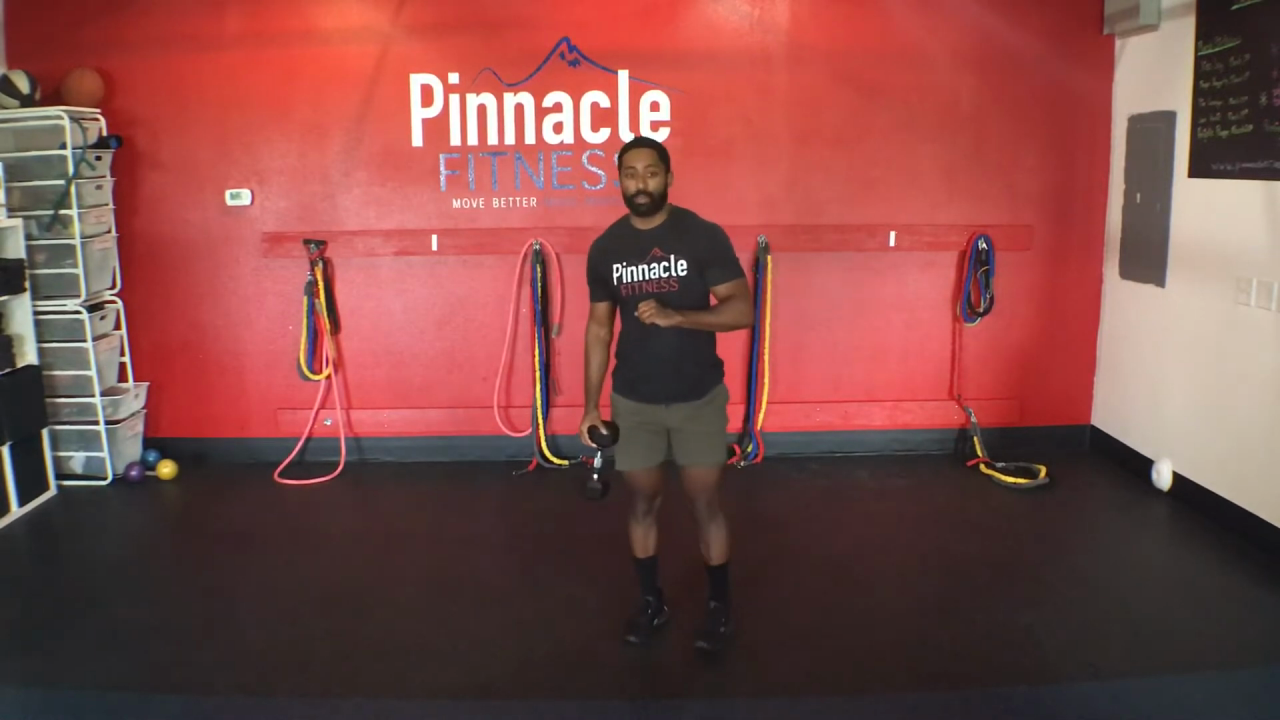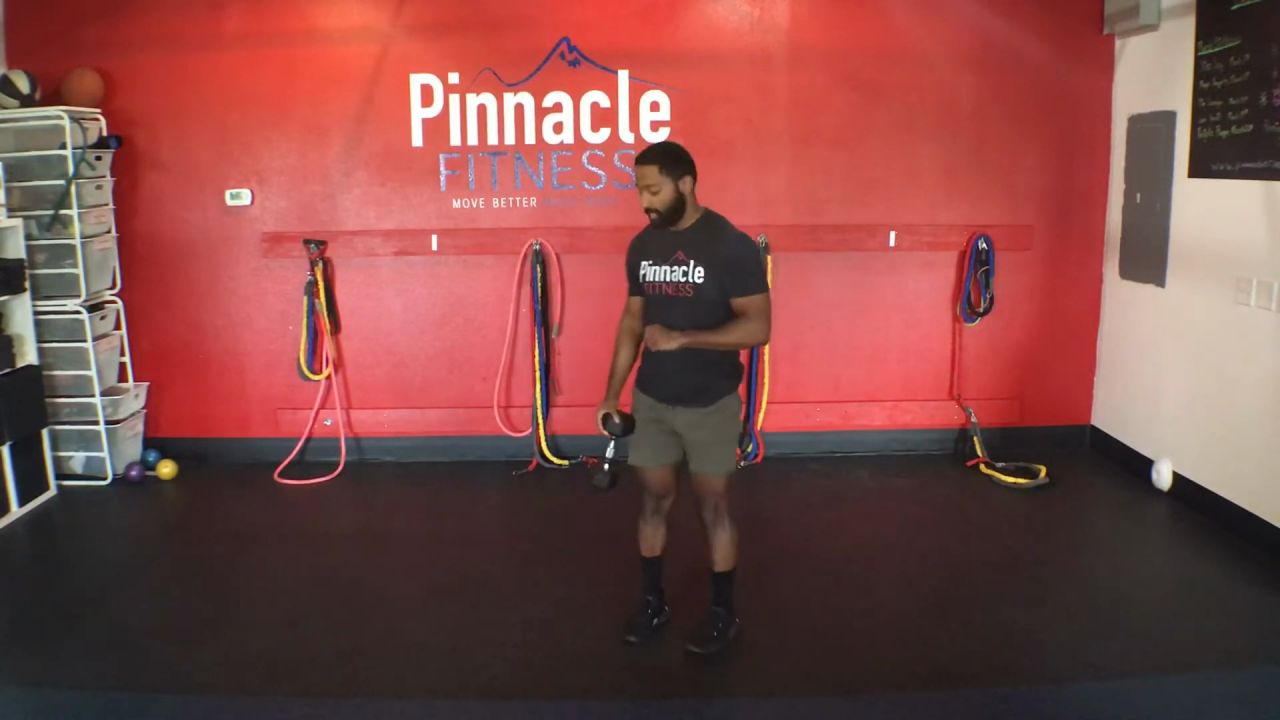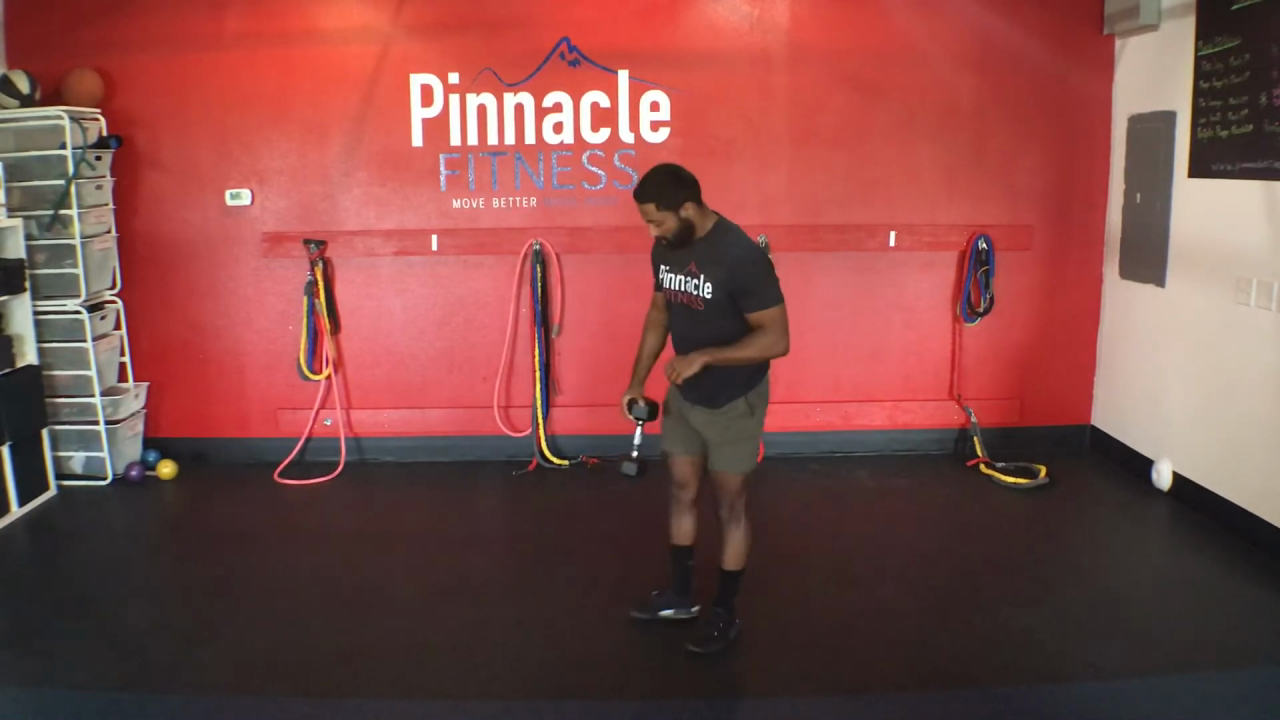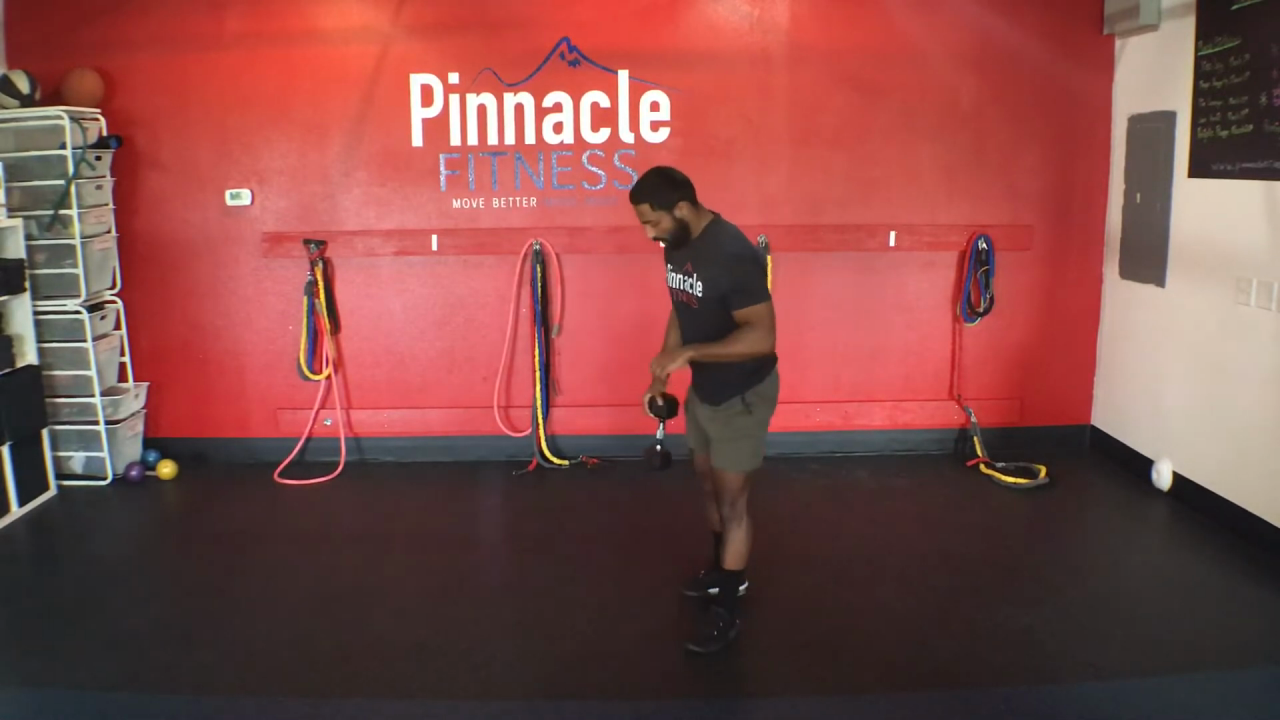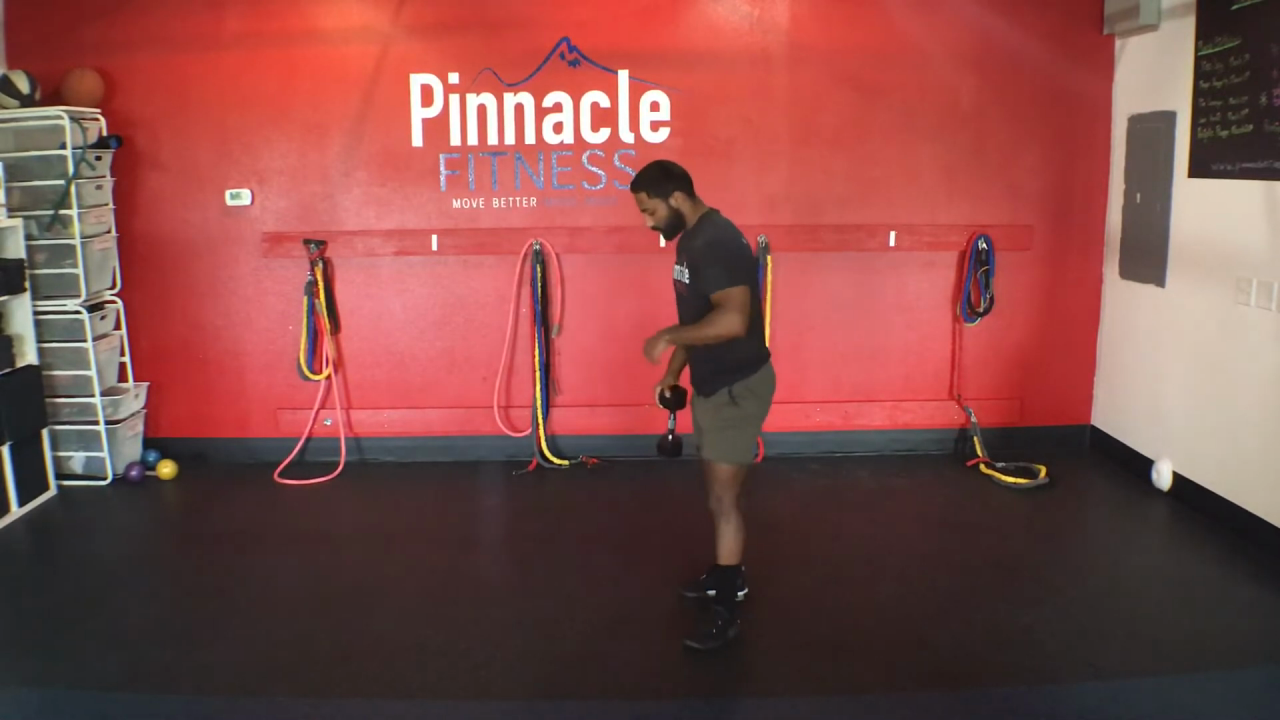
dt=0.3s
person 1, frame 1
left shoulder: (704, 237)
right shoulder: (605, 248)
left elbow: (742, 310)
right elbow: (599, 327)
left wrist: (674, 315)
right wrist: (591, 405)
left hip: (698, 397)
right hip: (633, 400)
left knee: (705, 502)
right knee: (643, 501)
left ankle: (720, 603)
right ankle: (651, 602)
person 1, frame 2
left shoulder: (731, 246)
right shoulder: (642, 245)
left elbow: (758, 328)
right elbow: (632, 319)
left wrist: (682, 337)
right wrist: (612, 394)
left hip: (712, 402)
right hip: (652, 398)
left knee: (712, 507)
right knee: (655, 501)
left ankle: (723, 612)
right ankle: (653, 601)
person 1, frame 3
left shoulder: (742, 257)
right shoulder: (666, 248)
left elbow: (776, 339)
left wrist: (704, 357)
right wrist: (638, 379)
left hip: (735, 400)
right hip: (685, 395)
left knee: (728, 505)
right knee: (681, 493)
left ankle: (724, 612)
right ankle: (678, 593)
person 1, frame 4
left shoulder: (733, 255)
right shoulder: (677, 246)
left elbow: (762, 337)
left wrist: (688, 352)
right wrist: (659, 375)
left hip: (742, 396)
right hip: (703, 390)
left knee: (731, 502)
right knee: (708, 485)
left ankle: (726, 612)
right ankle: (725, 571)
person 1, frame 5
left shoulder: (717, 243)
right shoulder: (690, 239)
left elbow: (733, 321)
left wrist: (669, 338)
right wrist: (674, 368)
left hip: (739, 387)
right hip: (714, 382)
left knee: (722, 498)
right knee: (721, 488)
left ankle: (726, 612)
right ankle: (729, 572)
